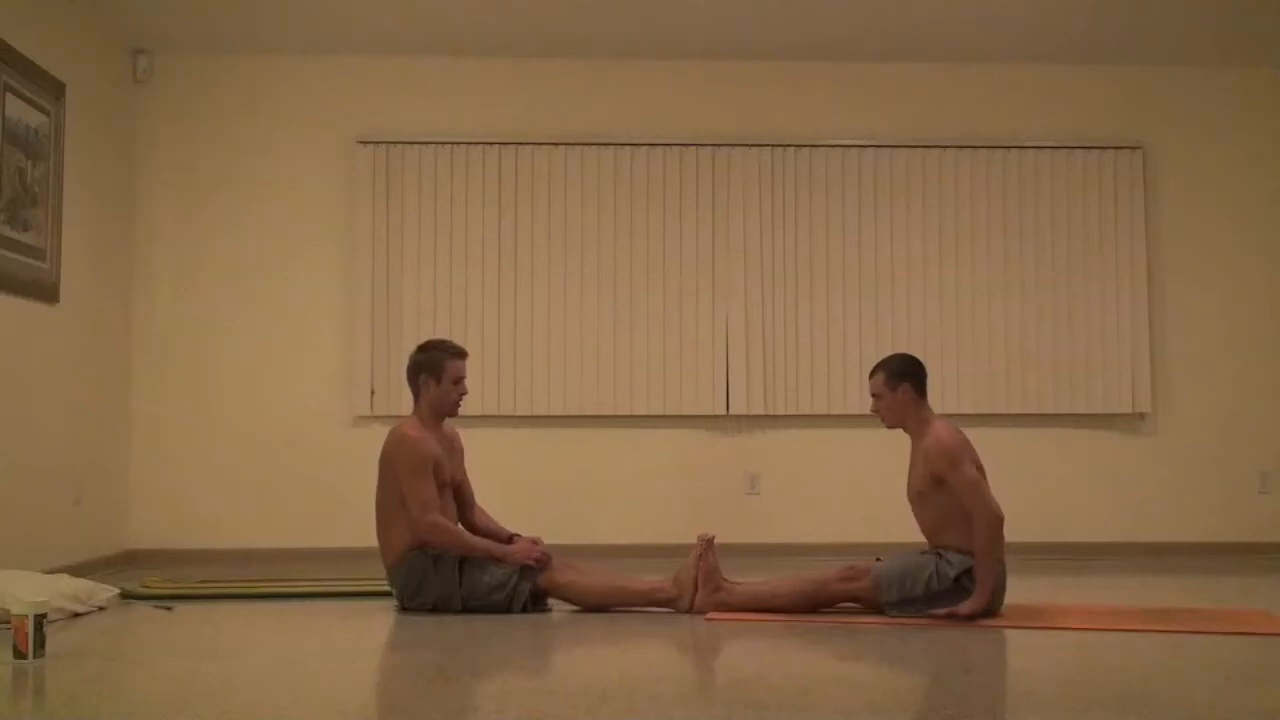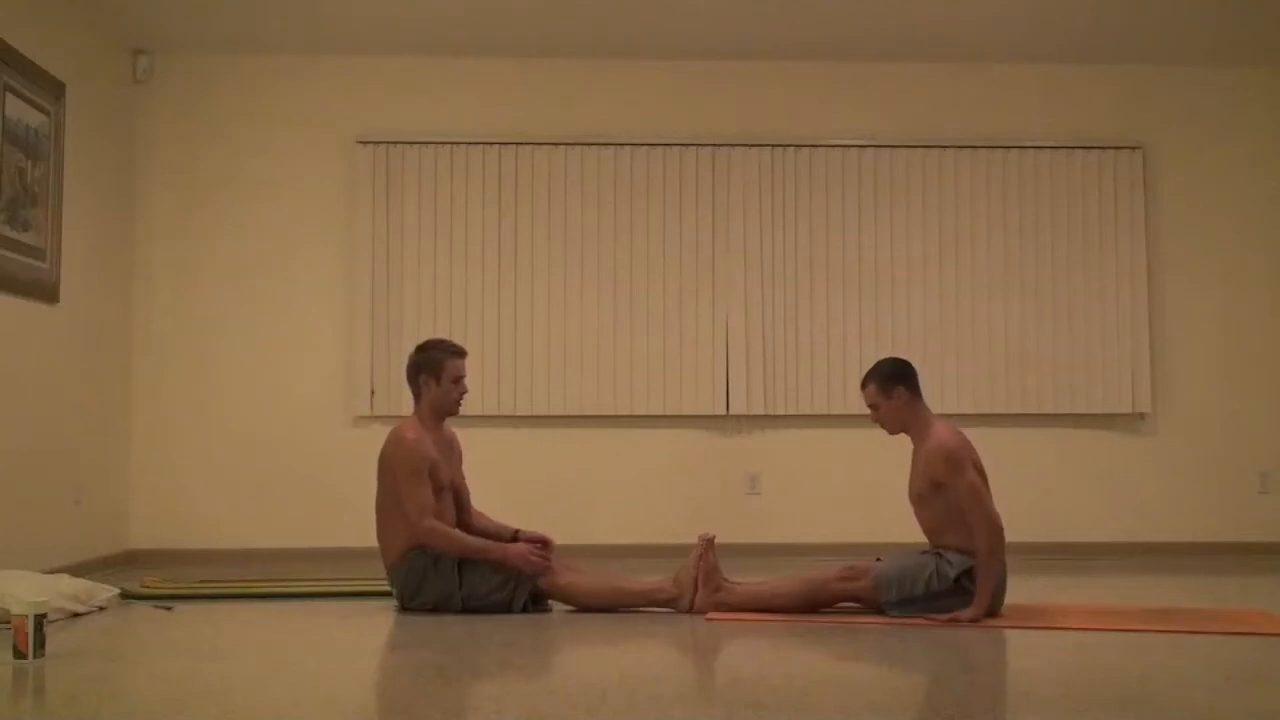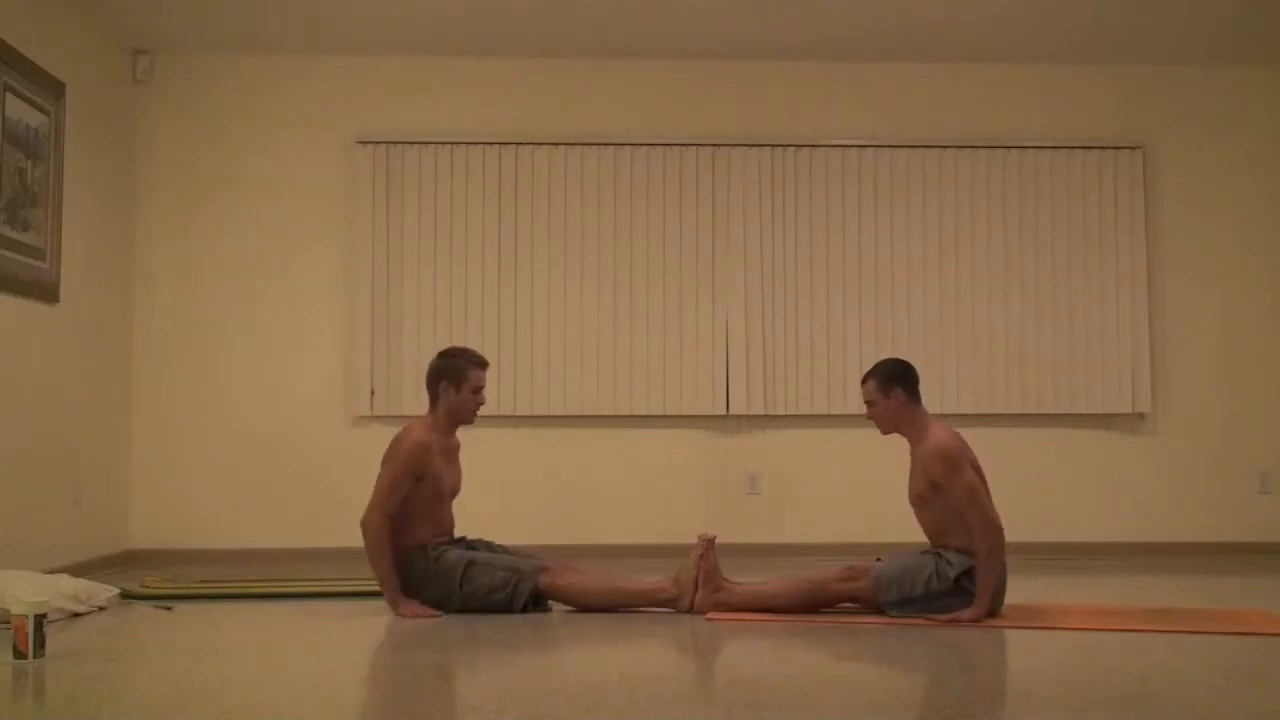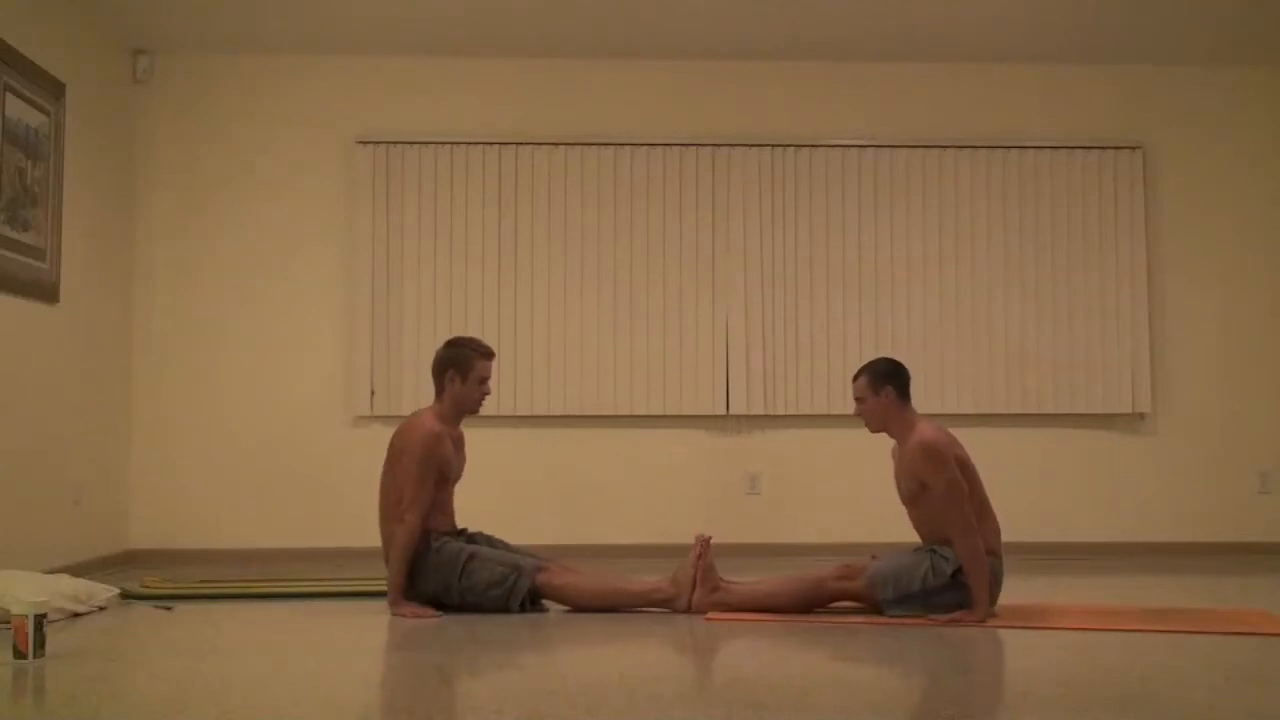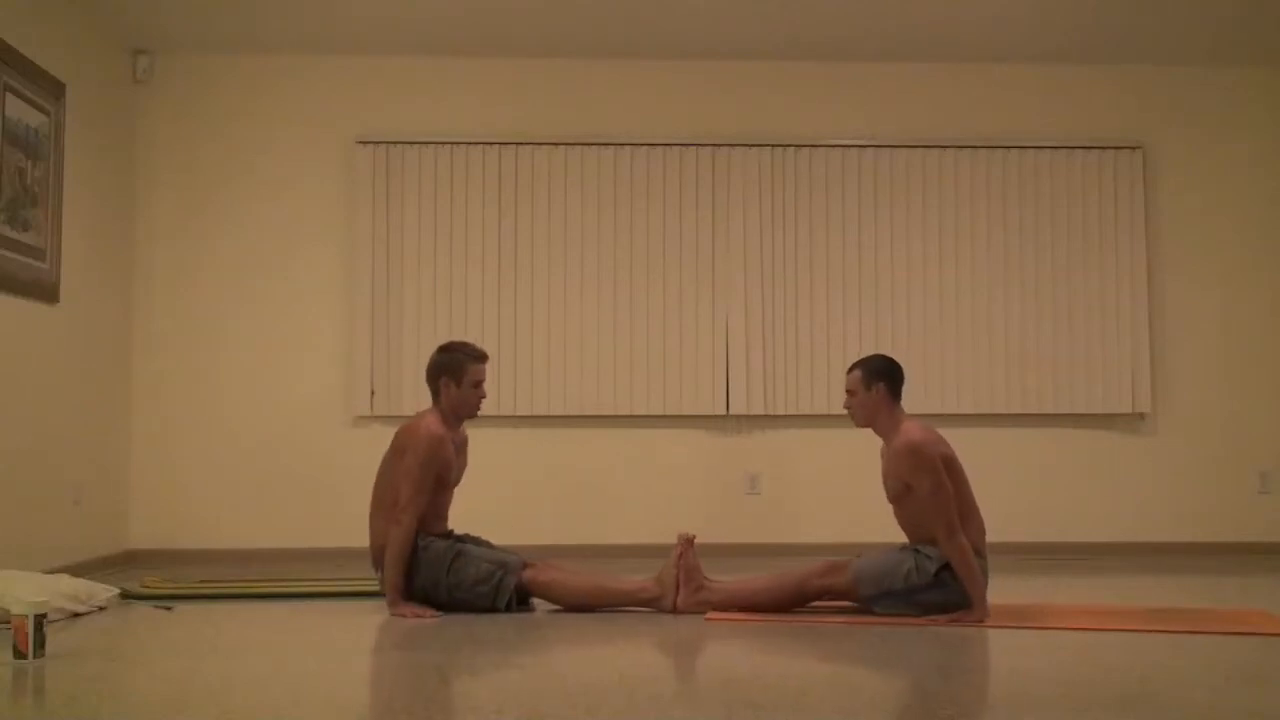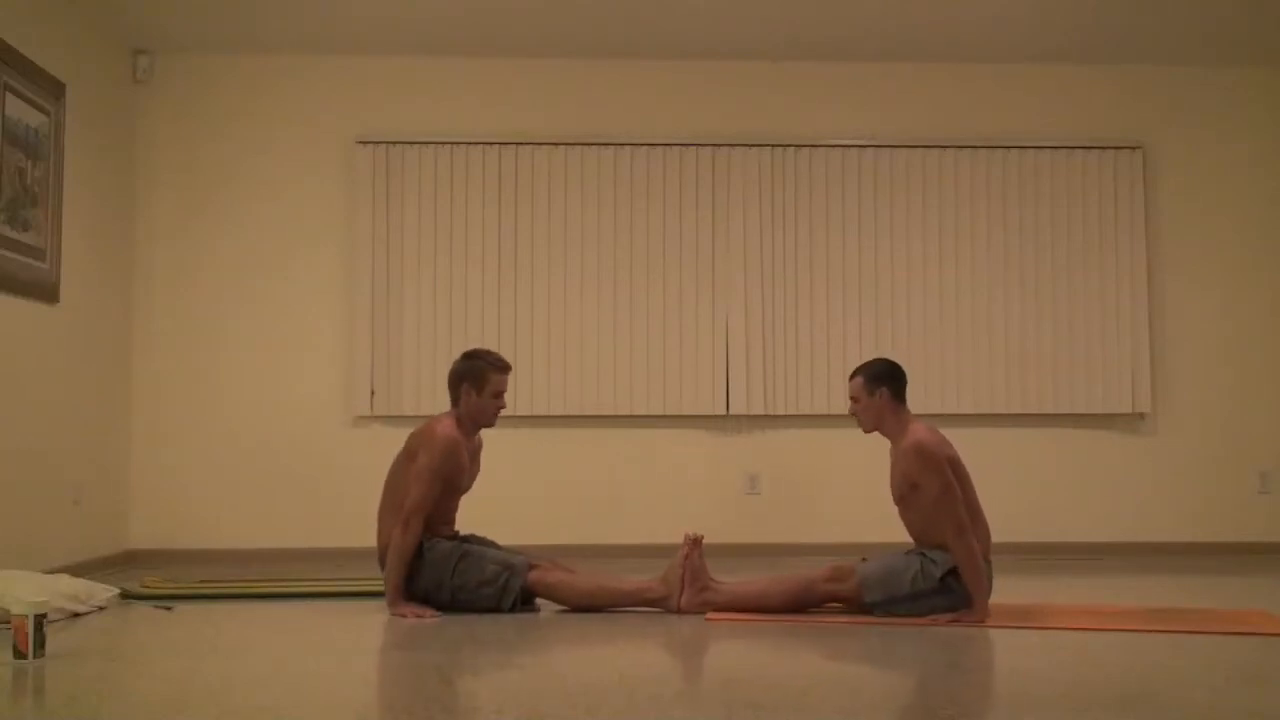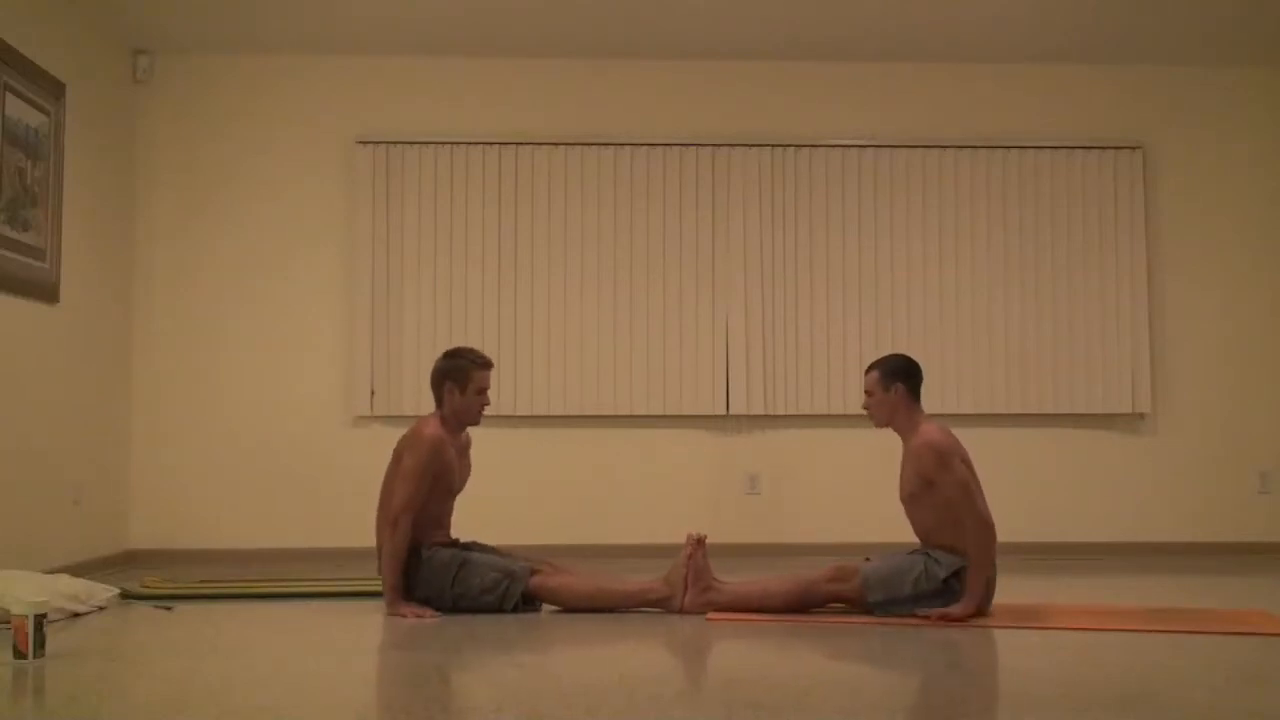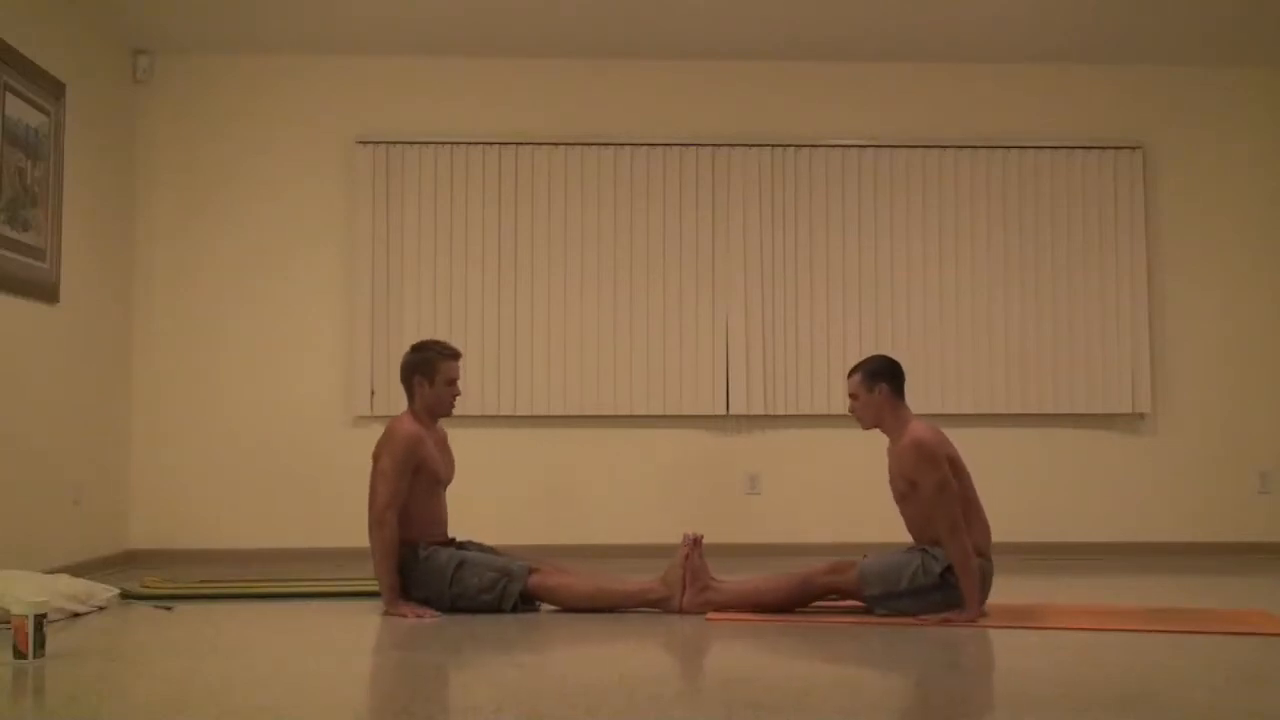
dt=0.5s
person 1, frame 1
left shoulder: (449, 438)
right shoulder: (411, 441)
left elbow: (469, 511)
right elbow: (429, 524)
left wrist: (513, 540)
right wrist: (504, 551)
left hip: (442, 559)
right hip: (420, 572)
left knee: (549, 566)
right knee: (544, 573)
left ankle: (668, 590)
right ankle: (672, 593)
person 1, frame 2
left shoulder: (447, 439)
right shoulder: (410, 442)
right elbow: (424, 527)
left wrist: (516, 536)
right wrist: (502, 553)
left hip: (443, 559)
right hip: (421, 571)
left knee: (550, 566)
right knee: (545, 575)
left ankle: (669, 591)
right ankle: (673, 593)
person 1, frame 3
left shoulder: (449, 442)
right shoulder: (417, 444)
right elbow: (373, 520)
right wrist: (397, 598)
left hip: (445, 552)
right hip: (421, 567)
left knee: (553, 568)
right knee: (546, 577)
left ankle: (667, 589)
right ankle: (670, 594)
person 1, frame 4
left shoulder: (451, 433)
right shoulder: (427, 433)
right elbow: (408, 517)
right wrist: (398, 599)
left hip: (448, 544)
right hip: (425, 558)
left knee: (549, 567)
right knee: (541, 577)
left ankle: (665, 591)
right ankle: (669, 593)
person 1, frame 5
left shoulder: (457, 436)
right shoulder: (429, 435)
right elbow: (404, 517)
right wrist: (396, 599)
left hip: (435, 548)
right hip: (414, 560)
left knee: (536, 568)
right knee: (529, 574)
left ankle: (652, 590)
right ankle: (655, 593)
person 1, frame 6
left shoulder: (472, 441)
right shoulder: (444, 438)
right elbow: (409, 520)
right wrist: (395, 598)
left hip: (439, 549)
right hip: (417, 561)
left knee: (545, 567)
right knee: (534, 575)
left ankle: (656, 591)
right ankle: (659, 592)
person 1, frame 7
left shoulder: (461, 440)
right shoulder: (430, 439)
right elbow: (397, 519)
right wrist: (394, 599)
left hip: (438, 555)
right hip: (418, 566)
left knee: (544, 569)
right knee: (534, 580)
left ankle: (659, 591)
right ankle: (663, 593)
person 1, frame 8
left shoulder: (436, 434)
right shoulder: (405, 436)
right elbow: (382, 518)
right wrist: (393, 599)
left hip: (440, 553)
right hip: (416, 565)
left knee: (541, 569)
right knee: (532, 579)
left ankle: (655, 591)
right ankle: (659, 593)
person 2, frame 1
left shoulder: (939, 443)
right shoulder: (924, 442)
left elbow: (990, 515)
left wrist: (979, 598)
left hip: (966, 577)
right hip: (952, 567)
left knee: (849, 581)
right knee: (852, 575)
left ankle: (724, 597)
right ankle: (729, 592)
person 2, frame 2
left shoulder: (941, 446)
right shoulder: (927, 443)
left elbow: (990, 525)
left wrist: (980, 604)
left hip: (965, 576)
right hip: (952, 567)
left knee: (848, 580)
right knee: (852, 576)
left ankle: (725, 596)
right ankle: (729, 592)
person 2, frame 3
left shoulder: (938, 448)
right shoulder: (924, 446)
left elbow: (989, 526)
left wrist: (981, 605)
left hip: (966, 576)
right hip: (951, 566)
left knee: (848, 581)
right knee: (849, 576)
left ankle: (725, 597)
right ankle: (728, 592)
person 2, frame 4
left shoulder: (925, 445)
right shoulder: (903, 448)
left elbow: (965, 529)
left wrist: (980, 606)
left hip: (961, 572)
right hip: (946, 562)
left knee: (843, 580)
right knee: (844, 574)
left ankle: (722, 596)
right ankle: (726, 592)
person 2, frame 5
left shoulder: (910, 446)
right shoulder: (894, 446)
left elbow: (949, 531)
left wrist: (978, 606)
left hip: (947, 572)
right hip: (934, 563)
left knee: (826, 577)
right knee: (827, 574)
left ankle: (705, 596)
right ankle: (709, 592)
person 2, frame 6
left shoulder: (917, 446)
right shoulder: (904, 444)
left elbow: (958, 530)
left wrist: (978, 606)
left hip: (952, 576)
right hip: (938, 566)
left knee: (833, 581)
right knee: (834, 577)
left ankle: (711, 596)
right ankle: (716, 591)
person 2, frame 7
left shoulder: (928, 445)
right shoulder: (918, 443)
left elbow: (980, 523)
left wrist: (970, 601)
left hip: (955, 576)
right hip: (942, 566)
left knee: (835, 582)
right knee: (838, 577)
left ankle: (712, 596)
right ankle: (717, 592)
person 2, frame 8
left shoulder: (916, 444)
right shoulder: (901, 443)
left elbow: (953, 527)
left wrist: (971, 607)
left hip: (951, 573)
right hip: (939, 564)
left knee: (833, 575)
right knee: (835, 574)
left ankle: (709, 596)
right ankle: (716, 591)
